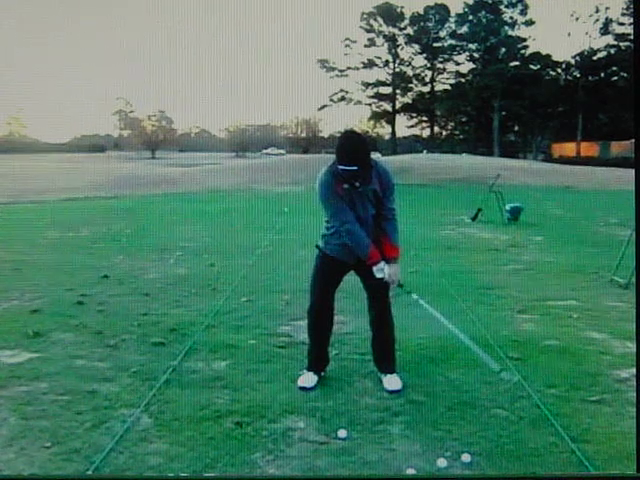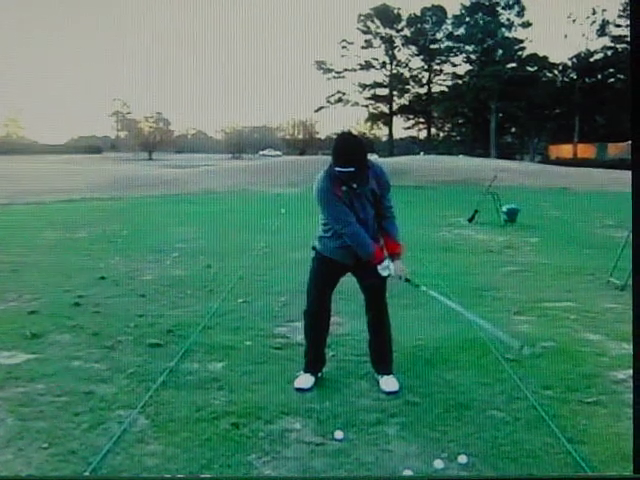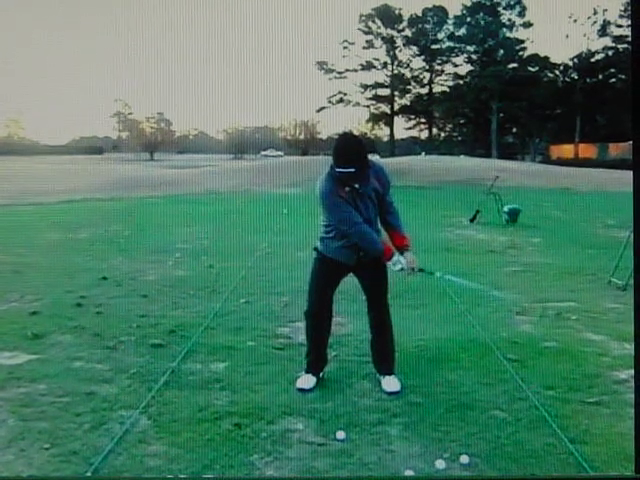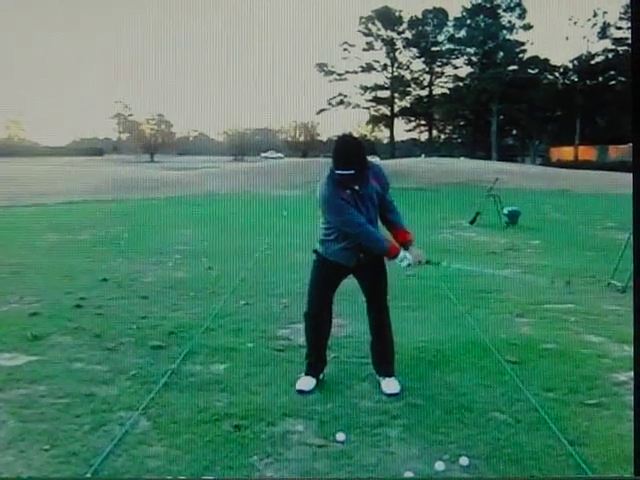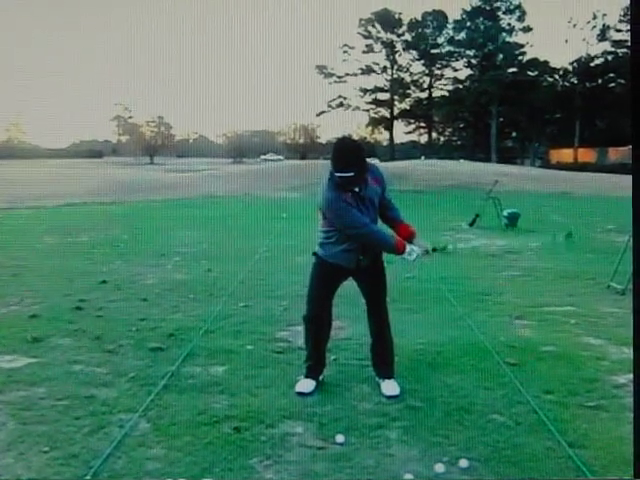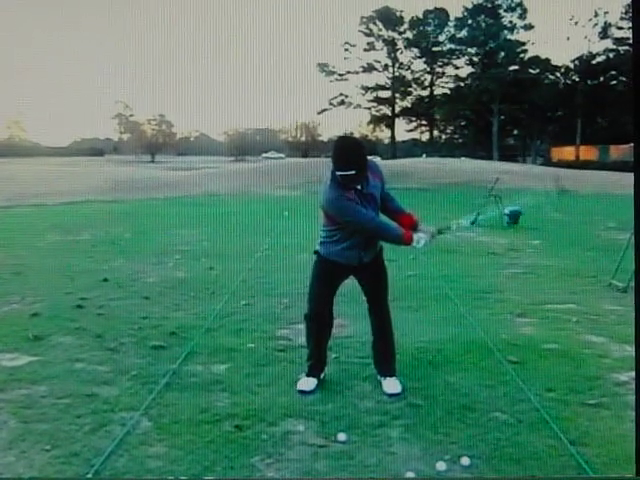
dt=0.7s
person 1, frame 1
left shoulder: (380, 174)
right shoulder: (328, 180)
left elbow: (388, 216)
right elbow: (347, 225)
left wrist: (392, 259)
right wrist: (376, 261)
left hip: (374, 251)
right hip: (335, 251)
left knee: (381, 309)
right knee: (319, 308)
left ankle: (387, 369)
right ankle: (315, 367)
person 1, frame 2
left shoulder: (376, 173)
right shoulder: (325, 184)
left elbow: (386, 214)
right elbow: (348, 227)
left wrist: (395, 255)
right wrist: (381, 259)
left hip: (371, 253)
right hip: (332, 252)
left knee: (378, 311)
right knee: (315, 310)
left ankle: (384, 370)
right ankle: (312, 368)
person 1, frame 3
left shoulder: (376, 172)
right shoulder: (328, 186)
left elbow: (388, 211)
right elbow: (354, 227)
left wrist: (403, 248)
right wrist: (389, 254)
left hip: (370, 253)
right hip: (334, 253)
left knee: (379, 311)
right knee: (316, 310)
left ankle: (386, 370)
right ankle: (314, 368)
person 1, frame 4
left shoulder: (375, 173)
right shoulder: (329, 190)
left elbow: (387, 209)
right elbow: (359, 229)
left wrist: (408, 243)
right wrist: (396, 252)
left hip: (369, 254)
right hip: (333, 255)
left knee: (379, 313)
right knee: (316, 312)
left ankle: (385, 372)
right ankle: (313, 370)
person 1, frame 5
left shoulder: (374, 174)
right shoulder: (332, 196)
left elbow: (386, 207)
right elbow: (366, 231)
left wrist: (410, 236)
right wrist: (403, 249)
left hip: (368, 257)
right hip: (332, 259)
left knee: (379, 315)
right knee: (316, 315)
left ankle: (385, 374)
right ankle: (313, 372)
person 1, frame 6
left shoulder: (373, 170)
right shoulder: (335, 196)
left elbow: (385, 200)
right elbow: (373, 226)
left wrist: (414, 224)
right wrist: (410, 238)
left hip: (369, 255)
right hip: (333, 258)
left knee: (380, 313)
right knee: (317, 313)
left ankle: (387, 372)
right ankle: (314, 370)
